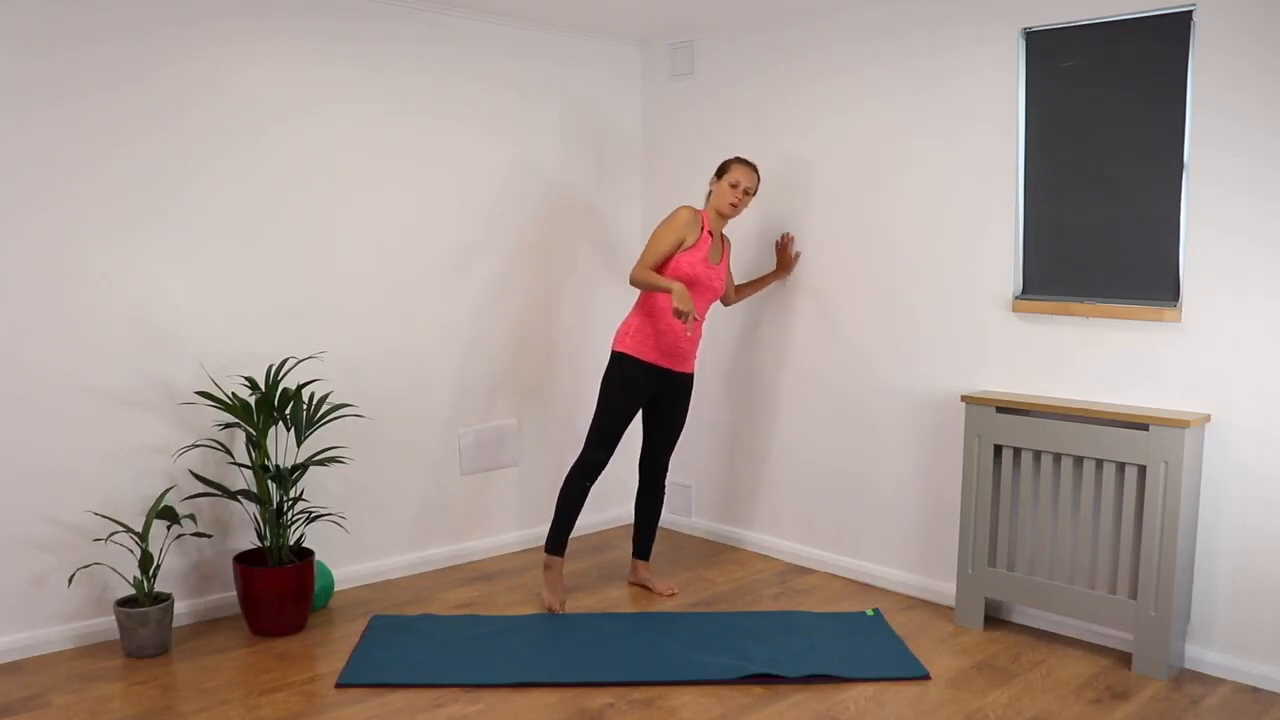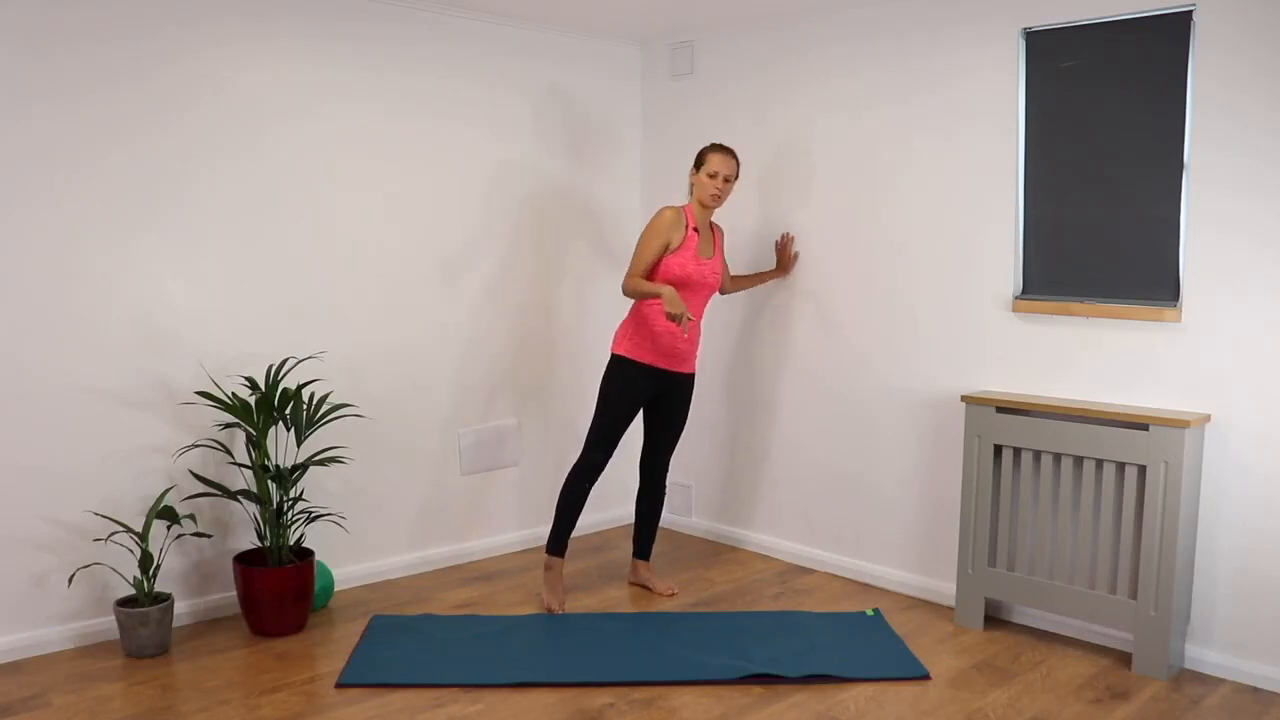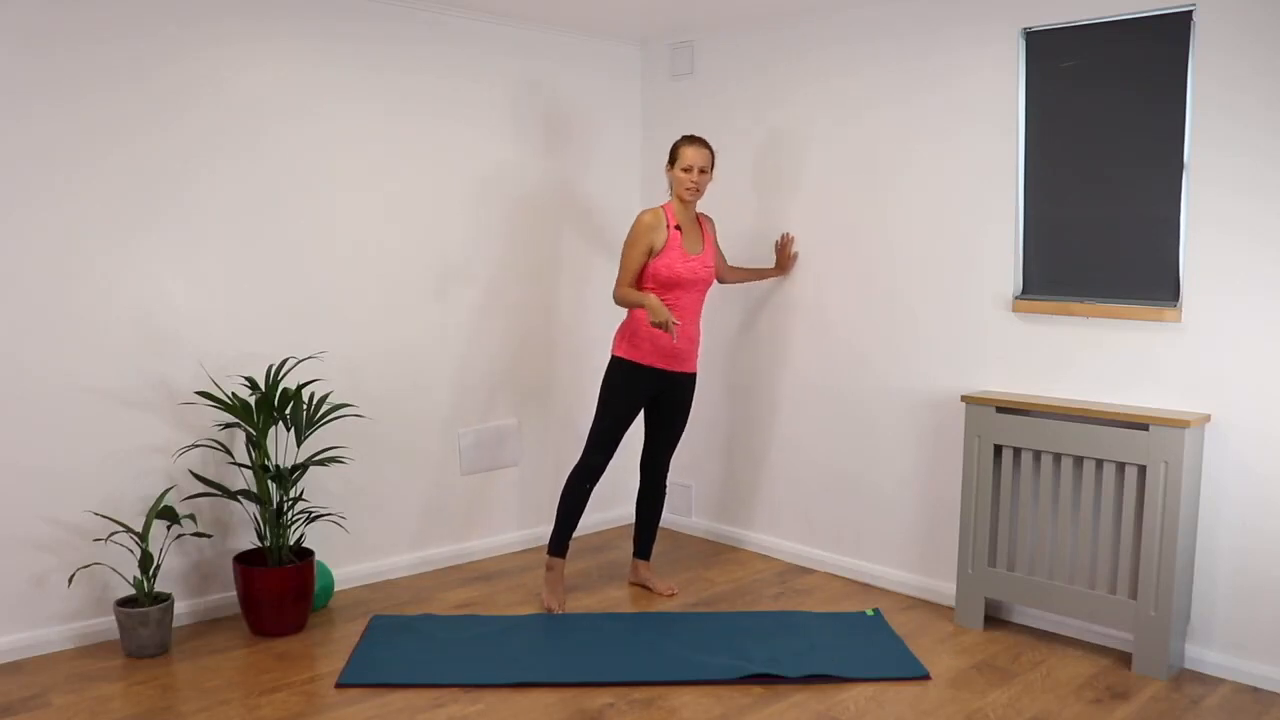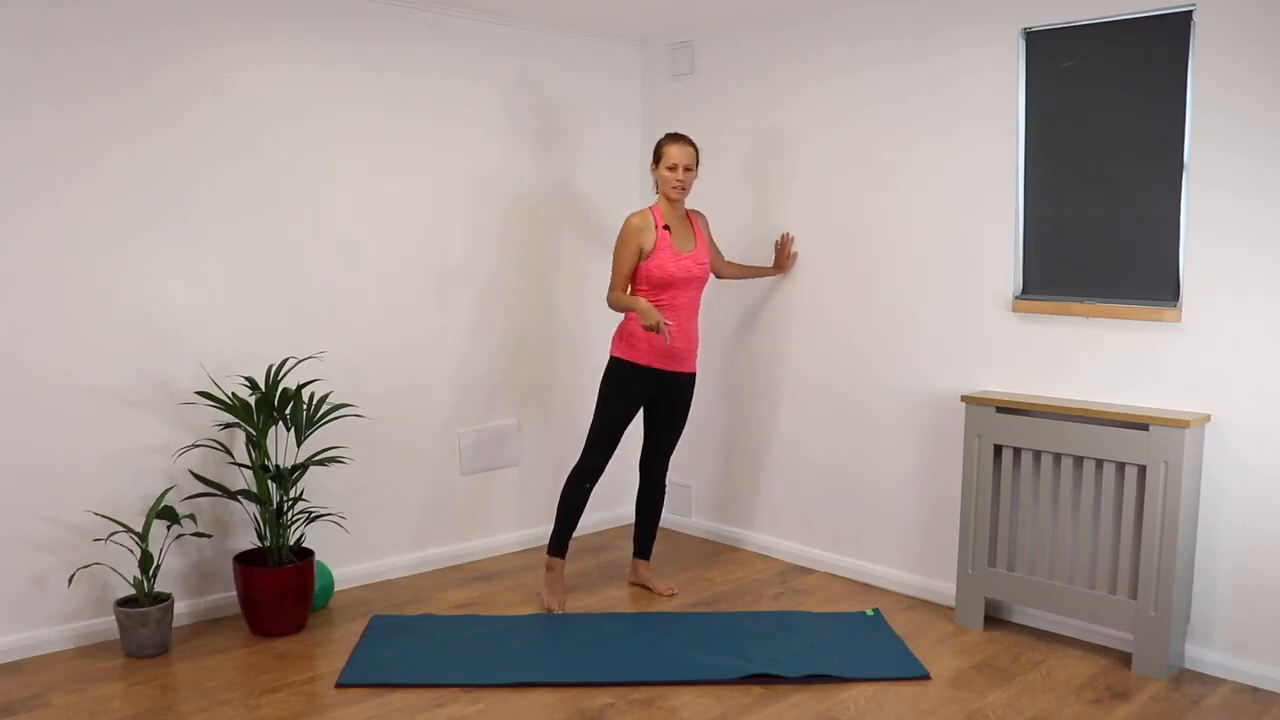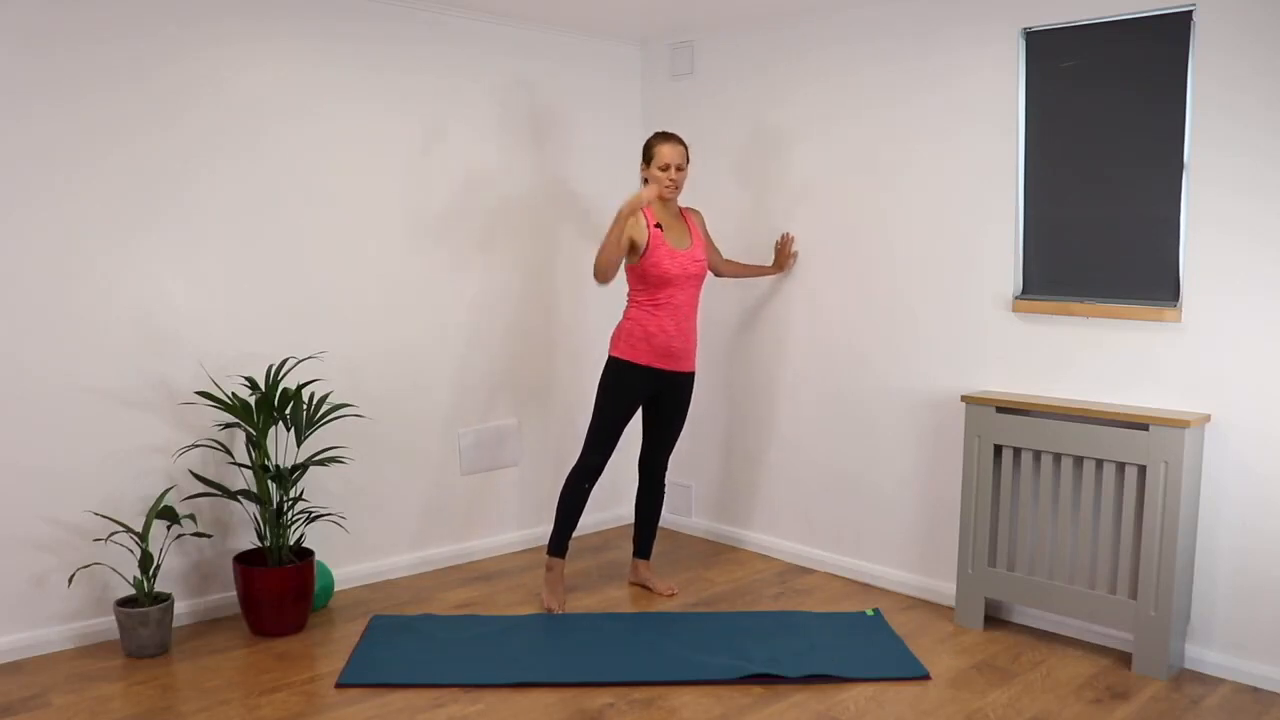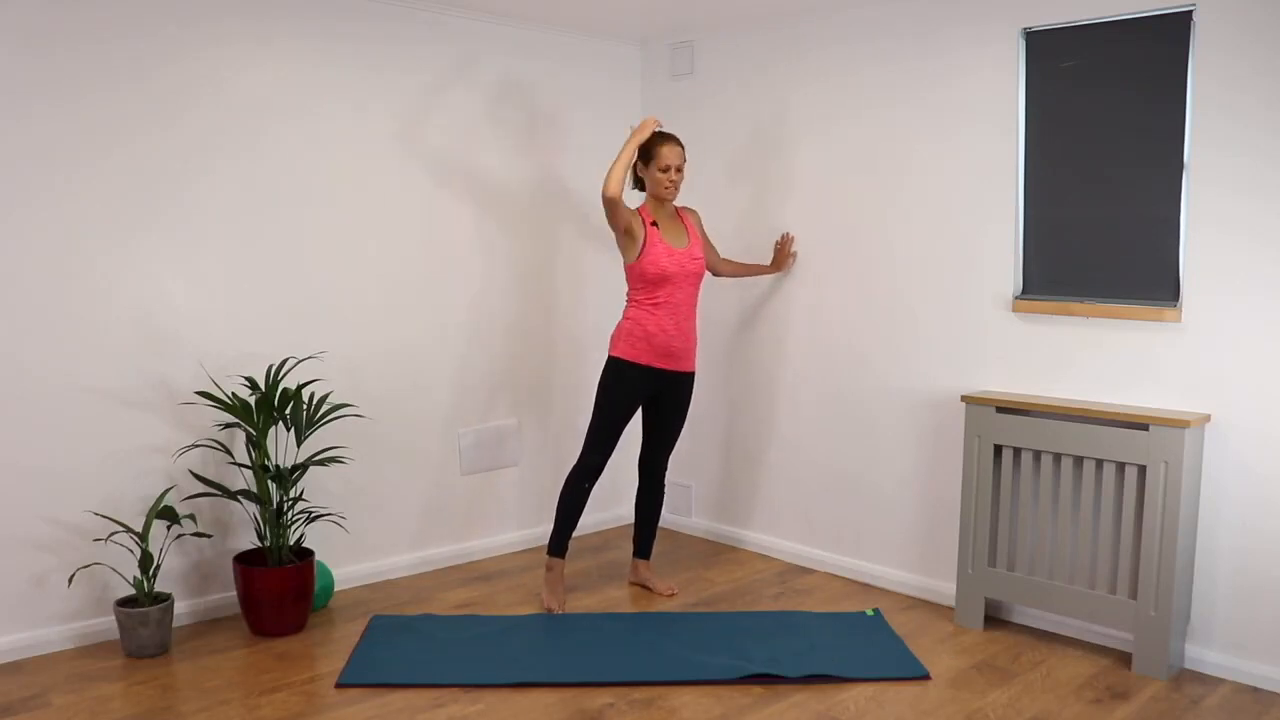
dt=0.3s
person 1, frame 1
left shoulder: (725, 244)
right shoulder: (686, 219)
left elbow: (728, 297)
right elbow: (638, 273)
left wrist: (777, 274)
right wrist: (674, 287)
left hip: (679, 370)
right hip: (636, 357)
left knee: (655, 468)
right knee: (595, 457)
left ankle: (640, 566)
right ankle: (552, 563)
person 1, frame 2
left shoulder: (716, 234)
right shoulder: (668, 220)
left elbow: (722, 284)
right elbow: (629, 283)
left wrist: (776, 272)
right wrist: (664, 290)
left hip: (681, 370)
right hip: (635, 359)
left knee: (656, 468)
right knee: (594, 458)
left ankle: (640, 565)
right ankle: (553, 565)
person 1, frame 3
left shoulder: (707, 226)
right shoulder: (650, 222)
left elbow: (721, 273)
right elbow: (620, 291)
left wrist: (775, 271)
right wrist: (648, 301)
left hip: (681, 368)
right hip: (635, 361)
left knee: (656, 468)
right knee: (595, 459)
left ankle: (641, 565)
right ankle: (554, 566)
person 1, frame 4
left shoulder: (699, 223)
right shoulder: (638, 225)
left elbow: (720, 268)
right elbow: (614, 298)
left wrist: (772, 270)
right wrist: (638, 303)
left hip: (680, 368)
right hip: (634, 361)
left knee: (656, 467)
right knee: (594, 460)
left ankle: (641, 565)
right ankle: (554, 567)
person 1, frame 5
left shoulder: (694, 220)
right shoulder: (633, 222)
left elbow: (718, 266)
right elbow: (601, 275)
left wrist: (772, 269)
right wrist: (627, 211)
left hip: (678, 367)
right hip: (632, 360)
left knee: (655, 466)
right knee: (593, 460)
left ankle: (641, 565)
right ankle: (554, 566)
person 1, frame 6
left shoulder: (691, 219)
right shoulder: (631, 224)
left elbow: (717, 266)
right elbow: (609, 190)
left wrist: (770, 267)
right wrist: (635, 136)
left hip: (679, 367)
right hip: (633, 360)
left knee: (655, 467)
right knee: (592, 461)
left ankle: (640, 565)
right ankle: (554, 567)
